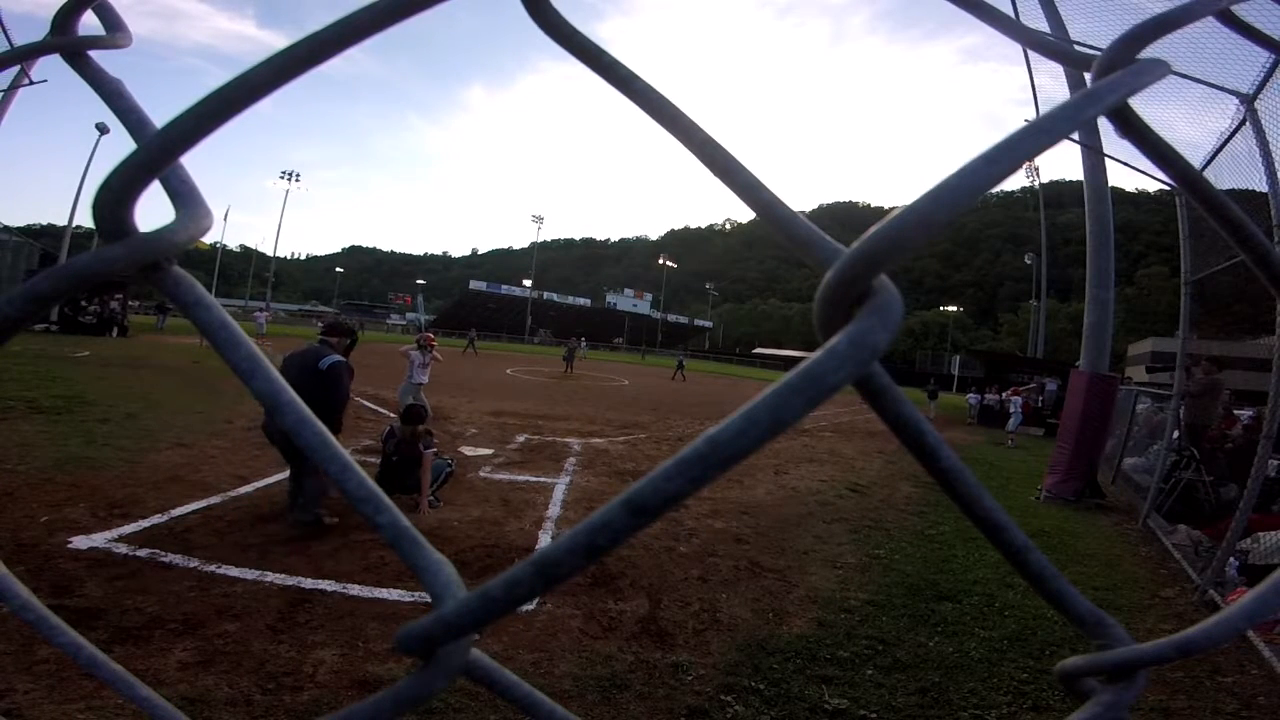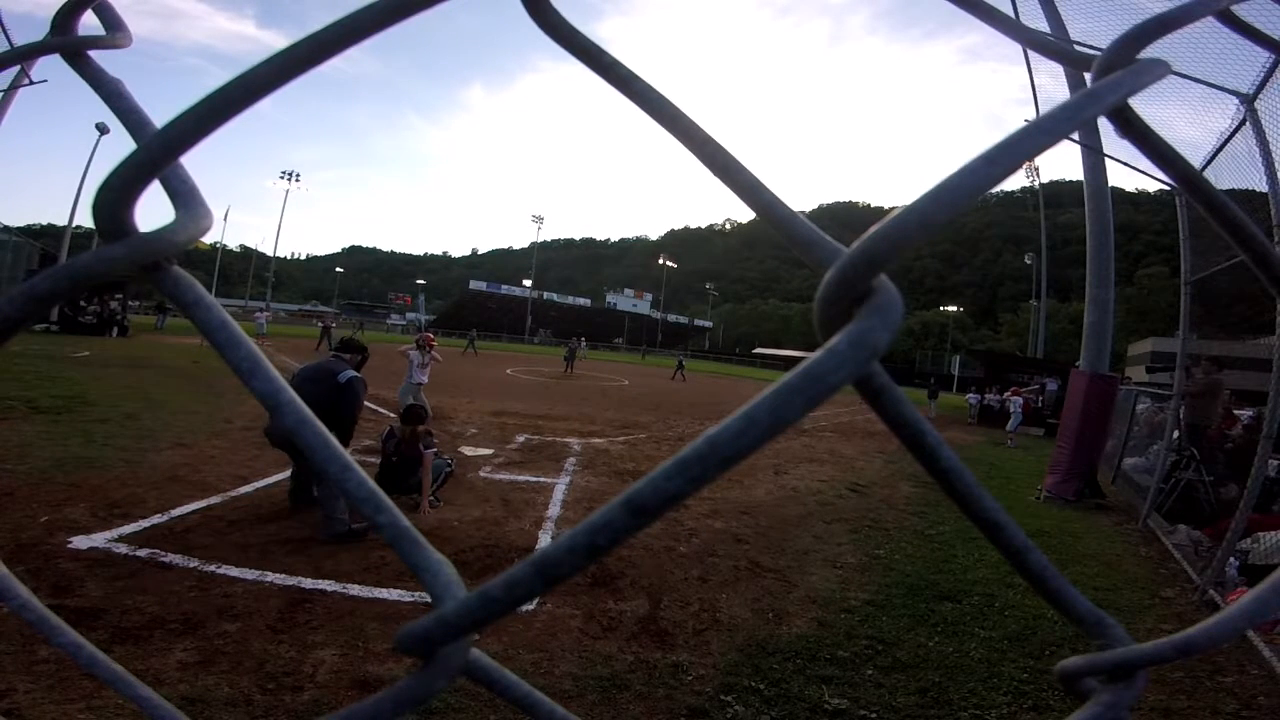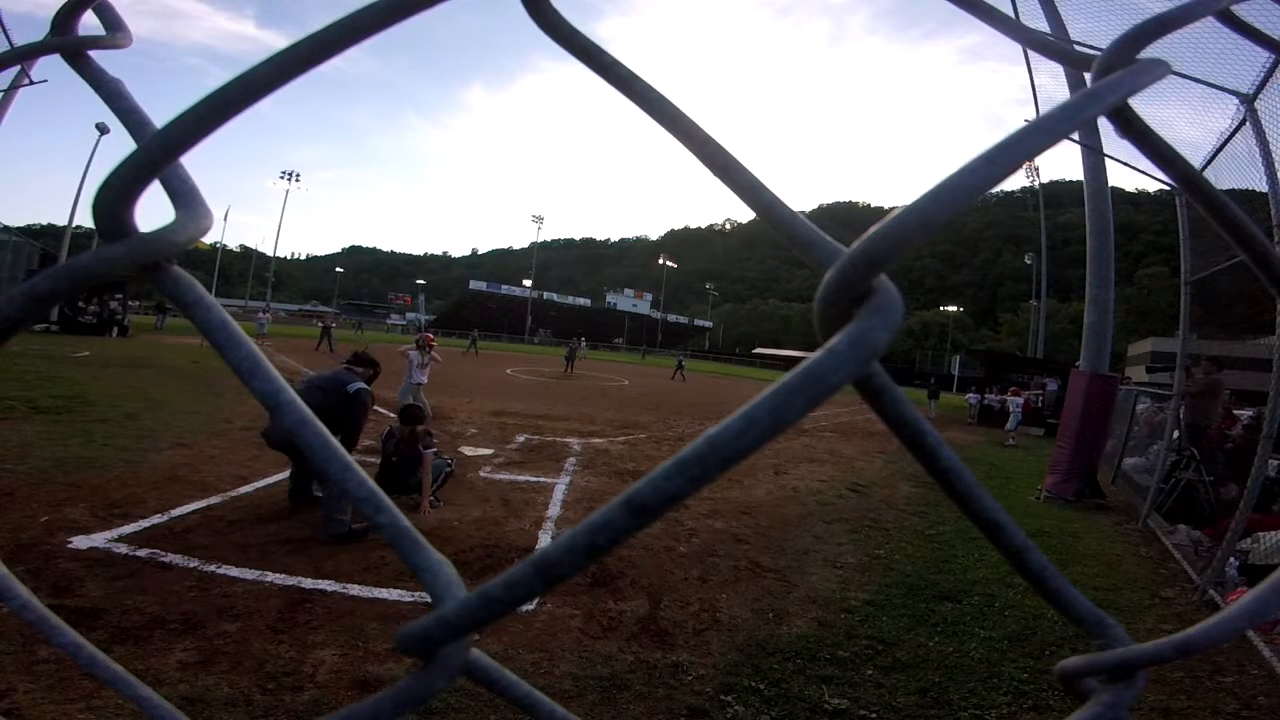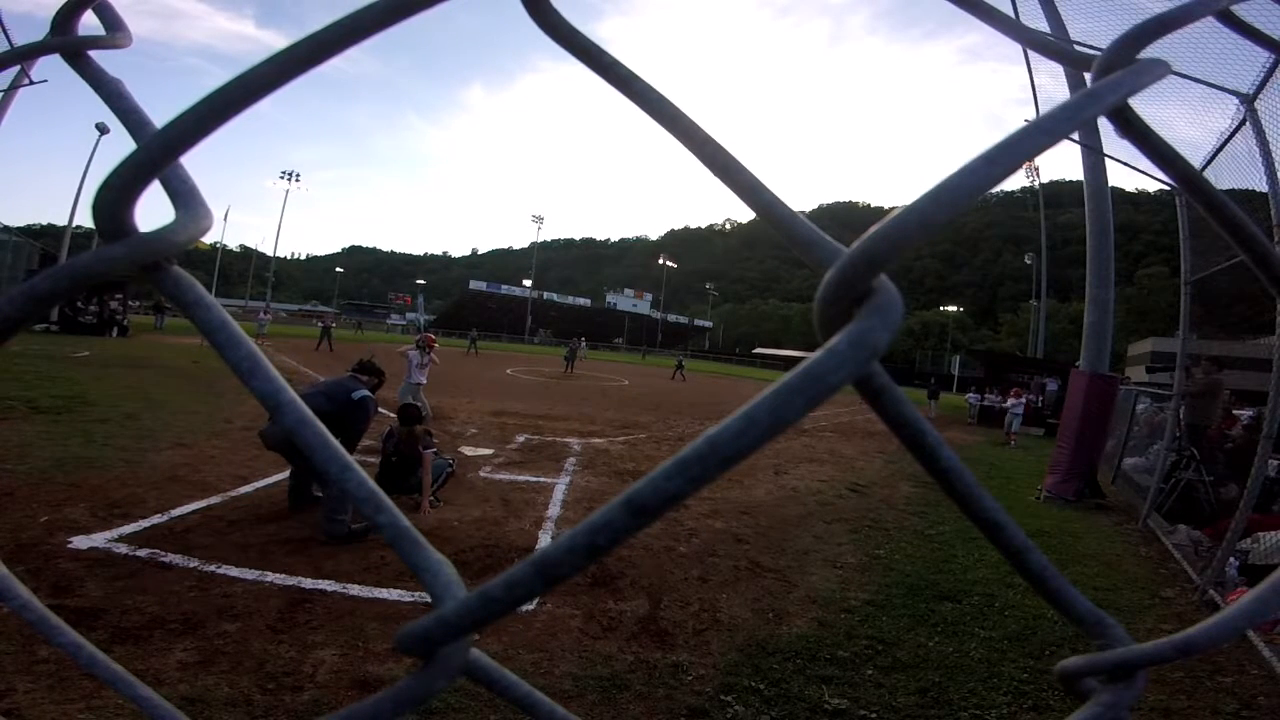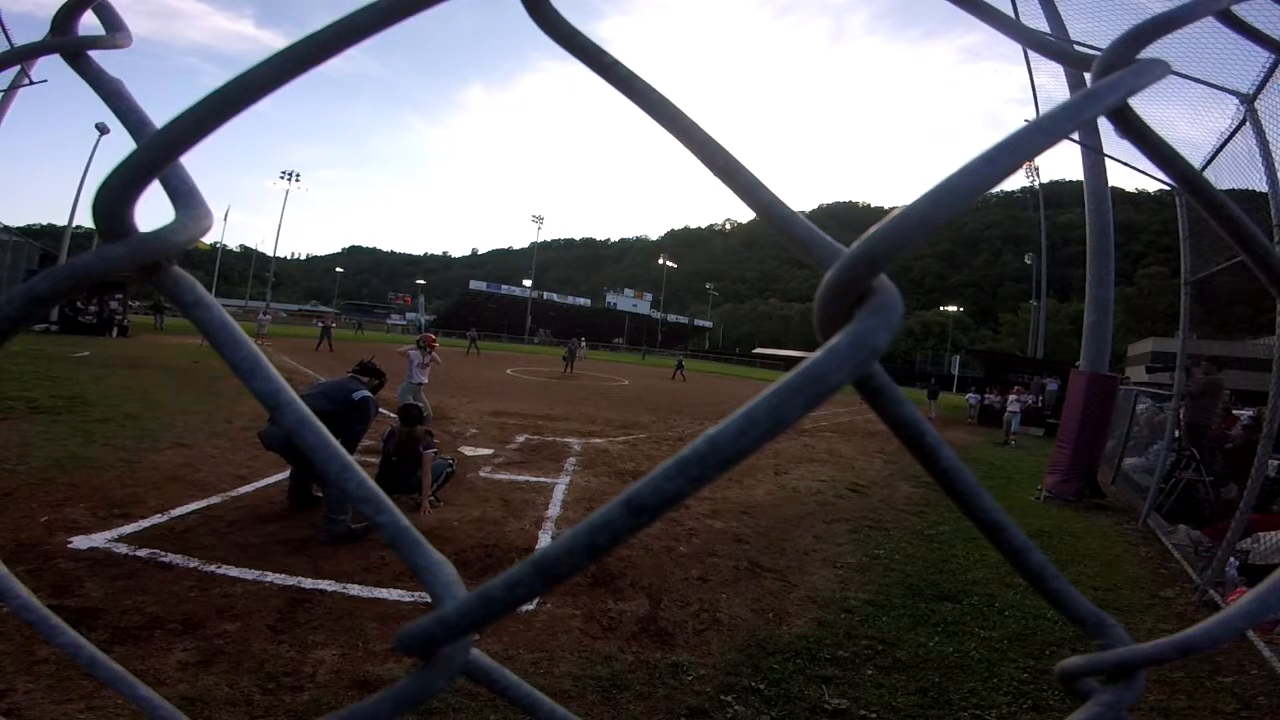
dt=0.3s
person 1, frame 1
left shoulder: (295, 355)
right shoulder: (337, 363)
right elbow: (337, 402)
right wrist: (334, 429)
left hip: (273, 420)
left knee: (299, 461)
right knee: (320, 468)
left ankle: (299, 499)
right ankle: (307, 512)
person 1, frame 2
left shoulder: (308, 368)
right shoulder: (352, 378)
right elbow: (349, 416)
right wrist: (342, 442)
left hip: (277, 425)
left knee: (306, 459)
left ankle: (301, 496)
right ankle: (338, 527)
person 1, frame 3
left shoulder: (321, 377)
right shoulder: (361, 391)
right elbow: (352, 430)
left hip: (276, 427)
left knee: (305, 458)
left ankle: (300, 497)
right ankle: (338, 528)
person 1, frame 4
left shoulder: (328, 383)
right shoulder: (364, 399)
right elbow: (351, 437)
left hip: (274, 429)
left knee: (306, 459)
left ankle: (300, 497)
right ankle: (338, 529)
person 1, frame 5
left shoulder: (328, 384)
right shoulder: (365, 399)
right elbow: (351, 440)
left hip: (273, 430)
left knee: (306, 459)
left ankle: (300, 498)
right ankle: (338, 530)
